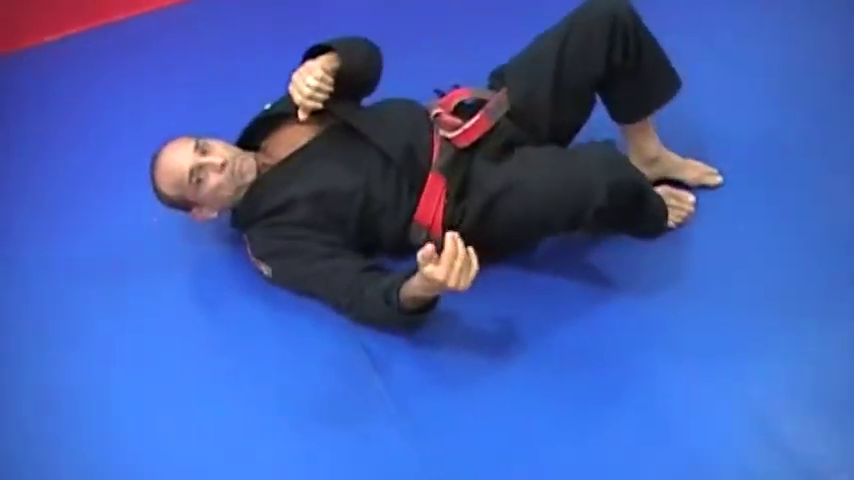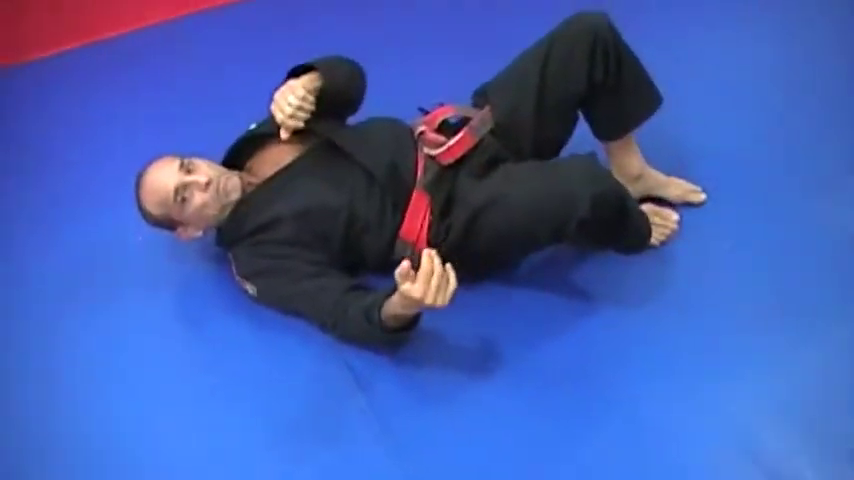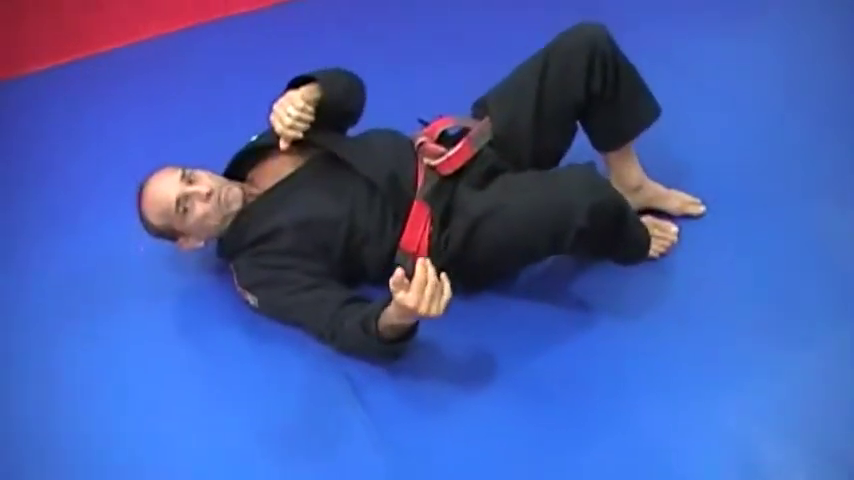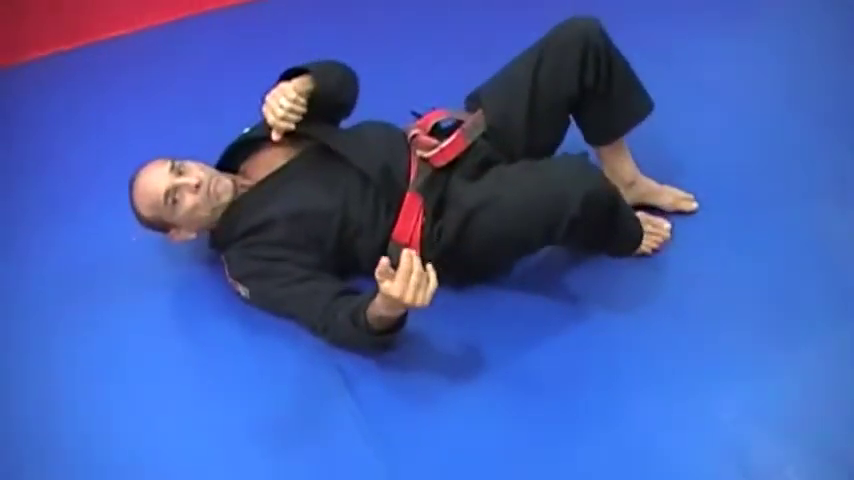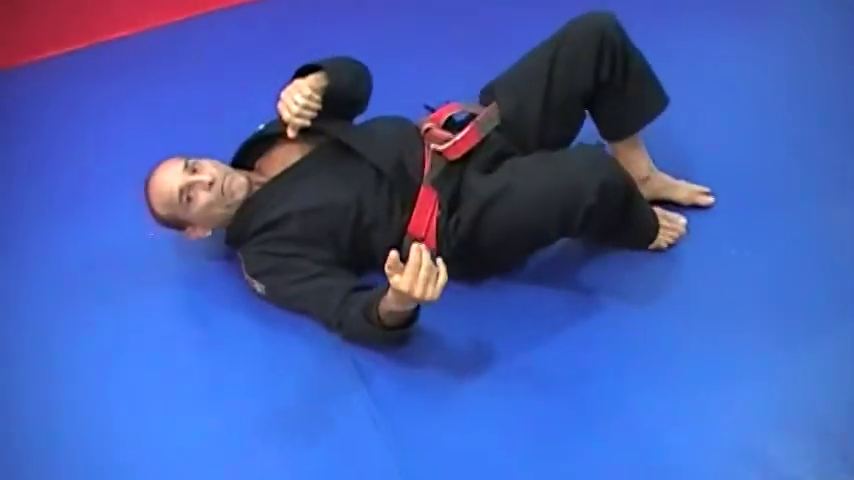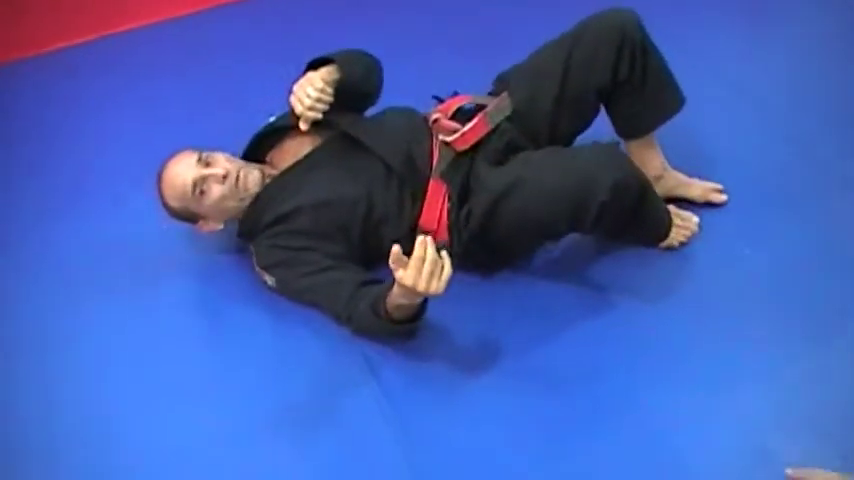
dt=0.1s
person 1, frame 1
left shoulder: (285, 115)
right shoulder: (274, 238)
left elbow: (367, 59)
right elbow: (364, 294)
left wrist: (324, 64)
right wrist: (420, 288)
left hip: (480, 118)
right hip: (474, 203)
right knee: (601, 176)
left ankle: (646, 153)
right ankle: (646, 209)
person 1, frame 2
left shoulder: (268, 137)
right shoulder: (259, 257)
left elbow: (350, 79)
right elbow: (348, 312)
left wrist: (305, 84)
right wrist: (401, 307)
left hip: (465, 137)
right hip: (458, 224)
left knee: (587, 34)
right knee: (583, 188)
left ankle: (630, 171)
right ankle: (629, 227)
person 1, frame 3
left shoulder: (269, 149)
right shoulder: (260, 266)
left elbow: (349, 91)
right elbow: (345, 323)
left wrist: (304, 95)
right wrist: (397, 317)
left hip: (464, 149)
right hip: (458, 236)
left knee: (585, 45)
right knee: (582, 198)
left ankle: (629, 182)
right ankle: (630, 238)
person 1, frame 4
left shoulder: (260, 142)
right shoulder: (252, 257)
left elbow: (342, 83)
right elbow: (339, 317)
left wrist: (296, 86)
right wrist: (385, 308)
left hip: (455, 144)
right hip: (451, 227)
left knee: (580, 39)
right knee: (575, 186)
left ankle: (624, 179)
right ankle: (623, 234)
person 1, frame 5
left shoulder: (275, 139)
right shoulder: (267, 253)
left elbow: (355, 80)
right elbow: (352, 313)
left wrist: (311, 82)
right wrist: (396, 303)
left hip: (469, 138)
right hip: (466, 222)
left knee: (595, 34)
right knee: (590, 177)
left ankle: (638, 173)
right ankle: (640, 228)
person 1, frame 6
left shoulder: (287, 129)
right shoulder: (279, 247)
left elbow: (365, 72)
right elbow: (363, 308)
left wrist: (322, 76)
right wrist: (403, 296)
left hip: (481, 125)
right hip: (476, 209)
left knee: (616, 30)
right knee: (600, 175)
left ankle: (650, 172)
right ankle: (651, 221)
